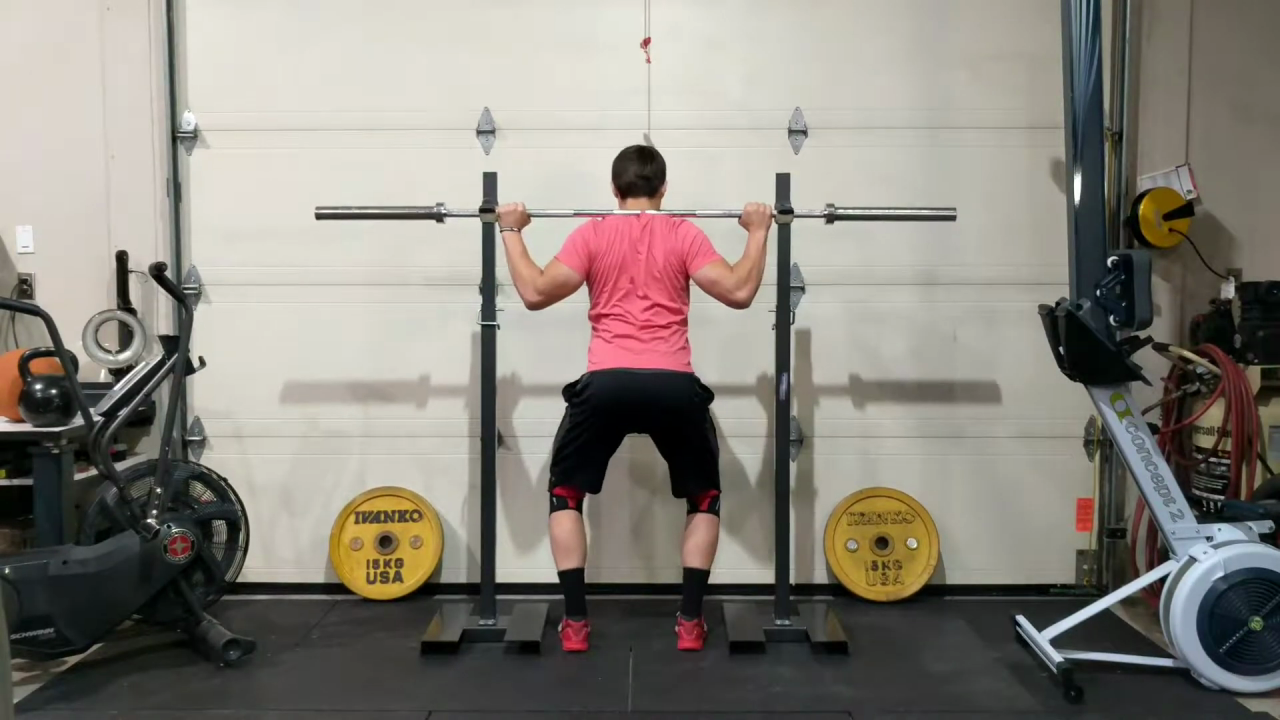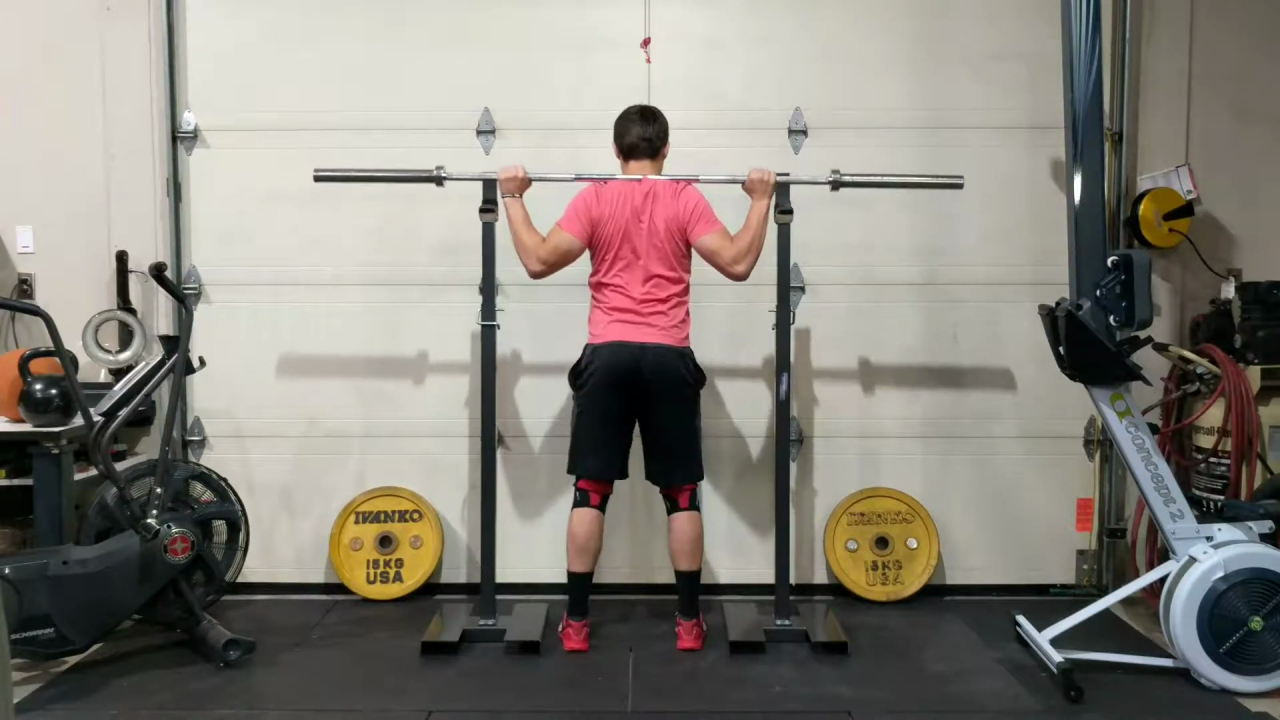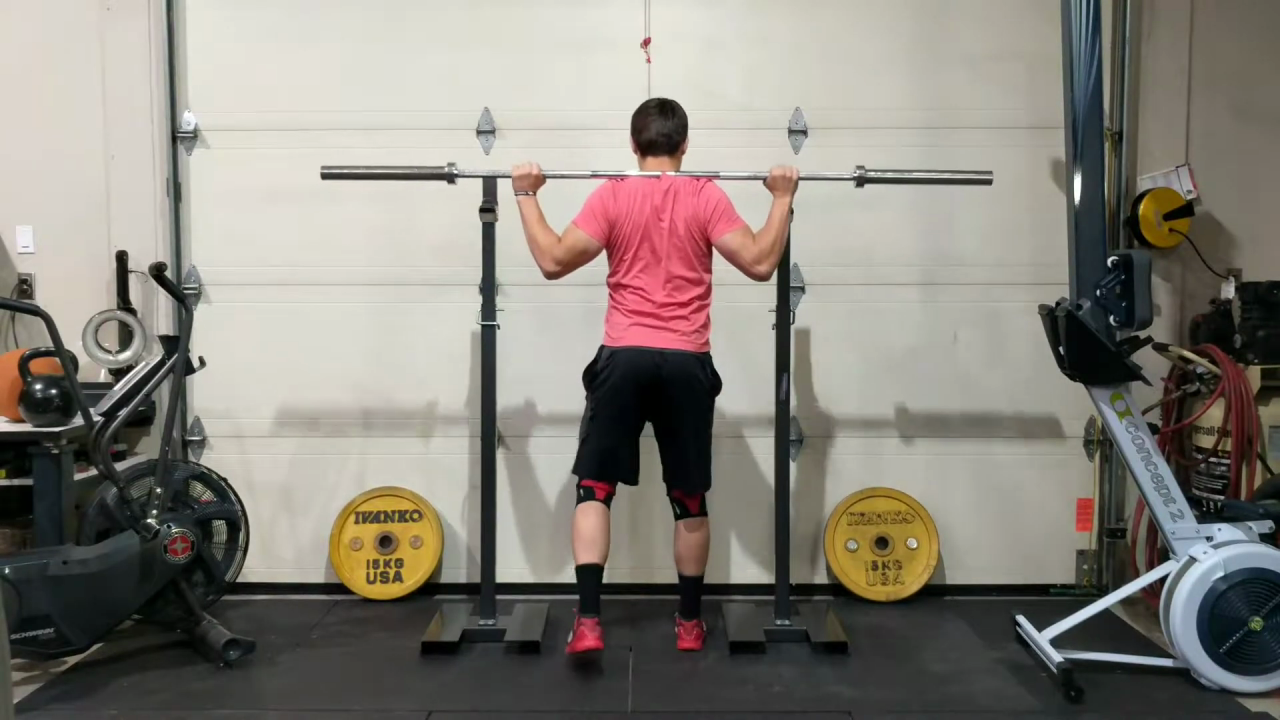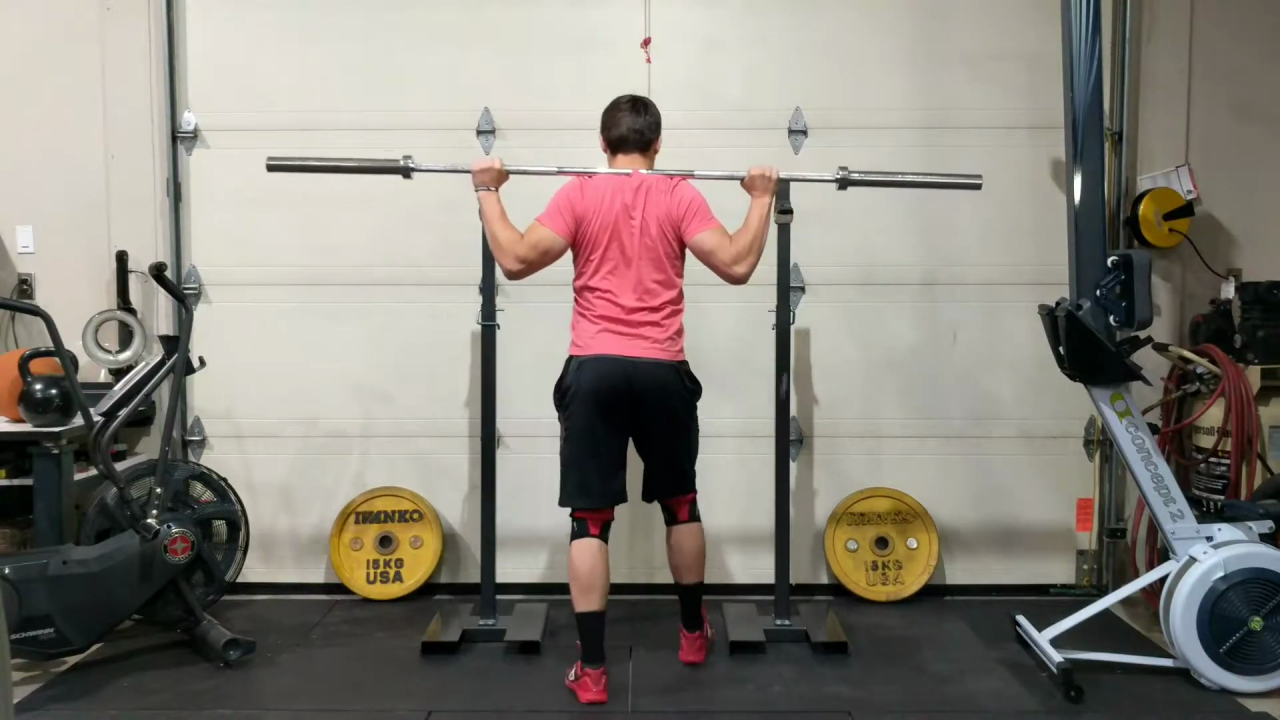
dt=0.5s
person 1, frame 1
left shoulder: (591, 235)
right shoulder: (684, 234)
left elbow: (535, 293)
right elbow: (739, 292)
left wrist: (511, 232)
right wrist: (758, 232)
left hip: (606, 384)
right hip: (673, 385)
left knee: (565, 494)
right knee: (703, 498)
left ankle: (575, 622)
right ankle: (690, 620)
person 1, frame 2
left shoulder: (594, 199)
right shoulder: (686, 199)
left elbow: (537, 261)
right elbow: (738, 263)
left wrist: (512, 197)
right wrist: (761, 200)
left hip: (607, 357)
right hip: (669, 359)
left knee: (591, 491)
right knee: (681, 494)
left ankle: (577, 621)
right ankle: (688, 621)
person 1, frame 3
left shoulder: (611, 196)
right shoulder: (706, 197)
left elbow: (553, 262)
right elbow: (760, 263)
left wrist: (526, 196)
right wrist: (782, 199)
left hip: (623, 359)
right hip: (686, 364)
left knee: (594, 486)
right knee: (689, 498)
left ankle: (589, 617)
right ankle: (689, 622)
person 1, frame 4
left shoulder: (578, 194)
right shoulder: (679, 196)
left elbow: (515, 260)
right elbow: (737, 265)
left wrist: (487, 189)
right wrist: (761, 197)
left hip: (594, 371)
right hip: (663, 373)
left knee: (590, 520)
right knee: (680, 504)
left ankle: (592, 669)
right ankle: (692, 632)
